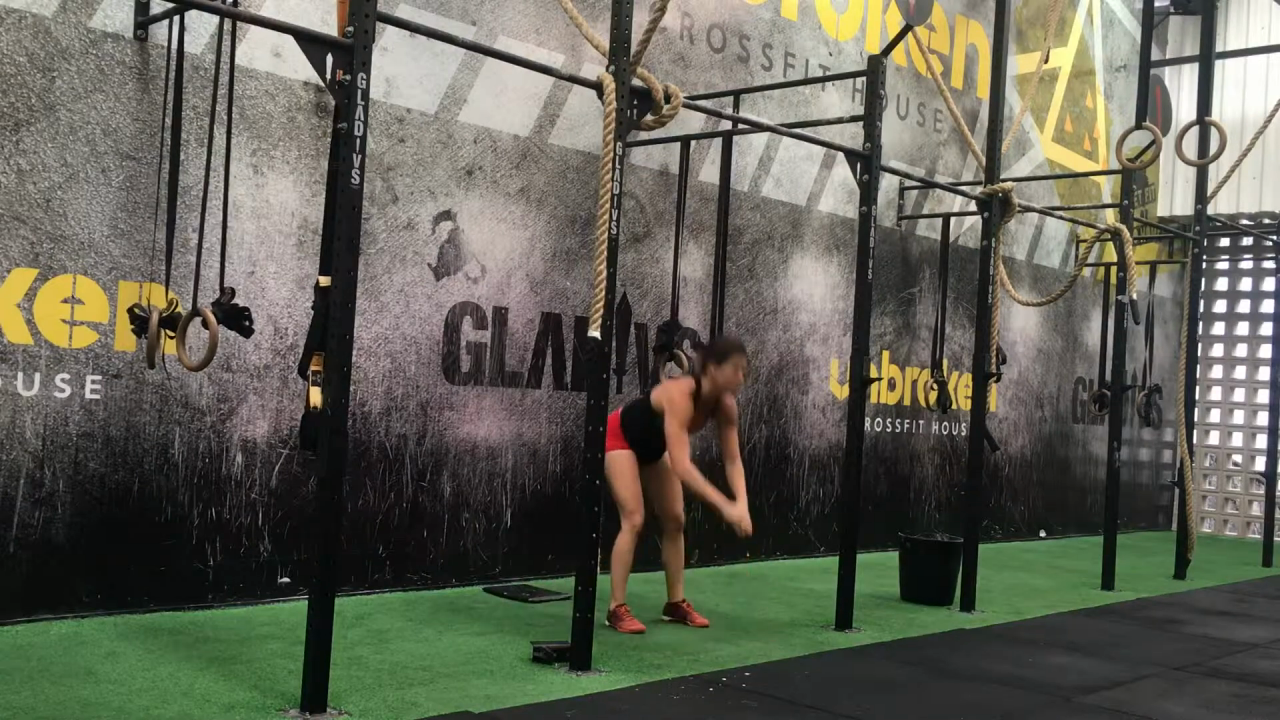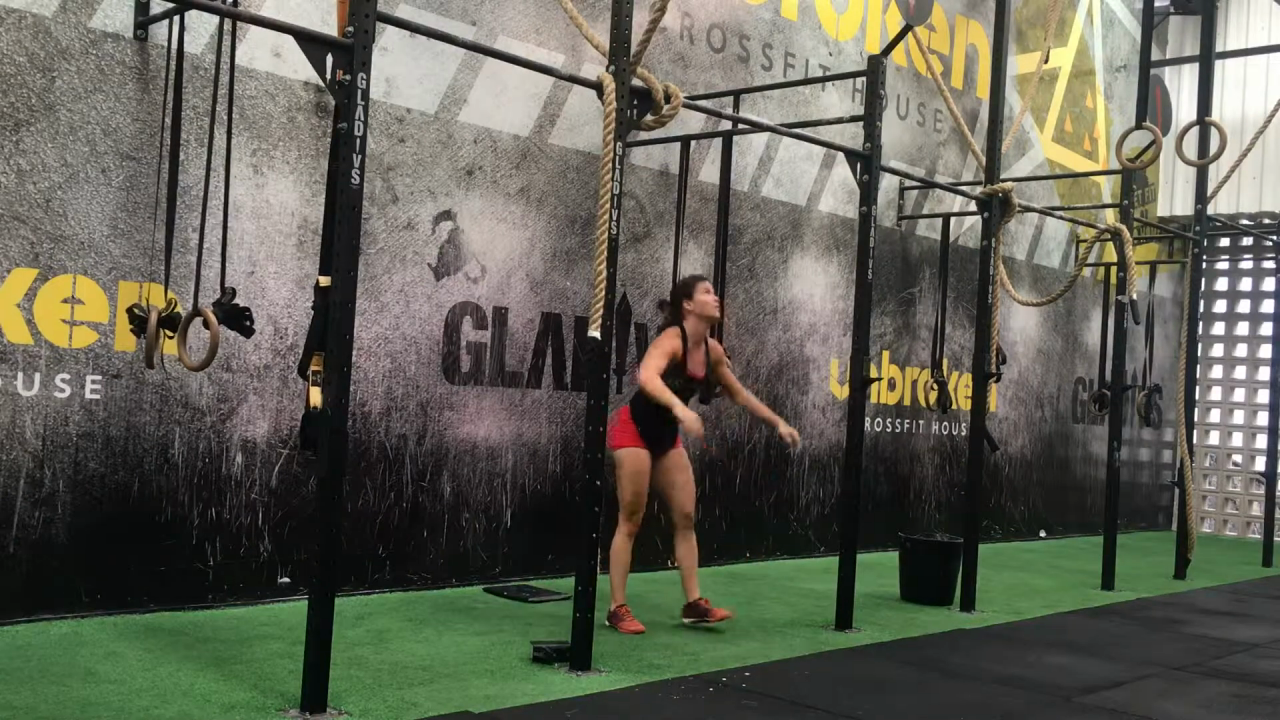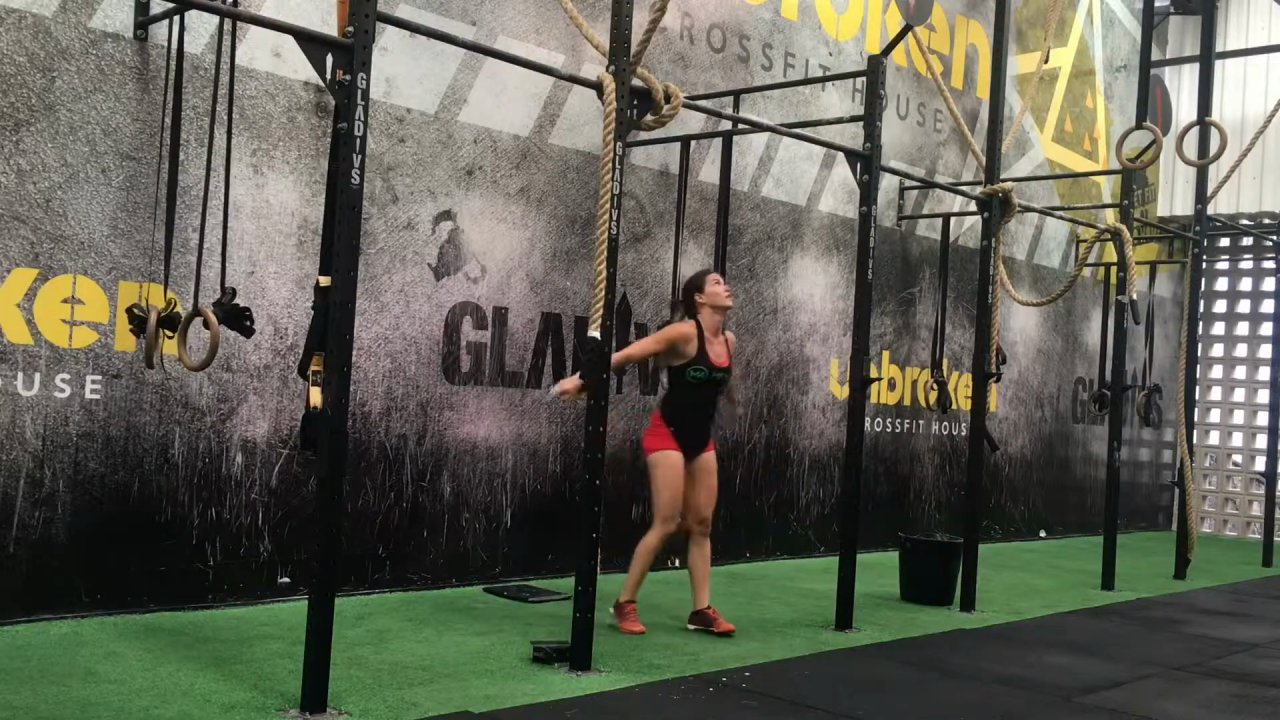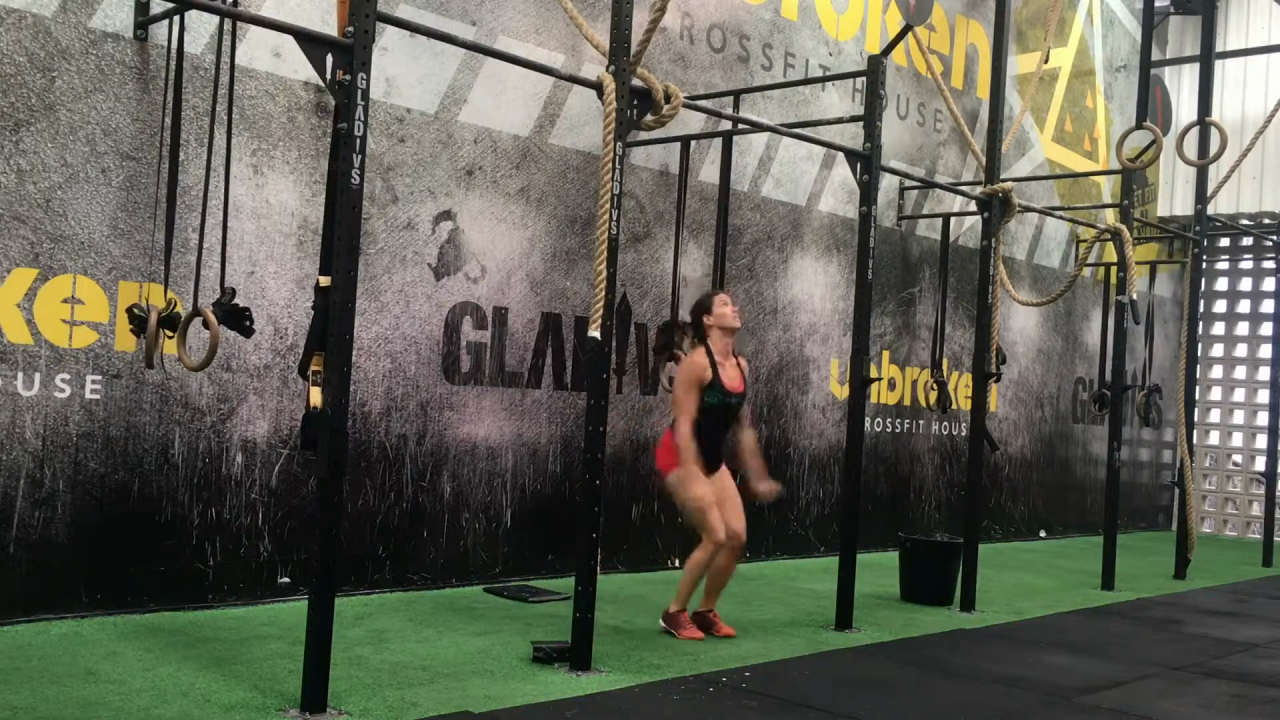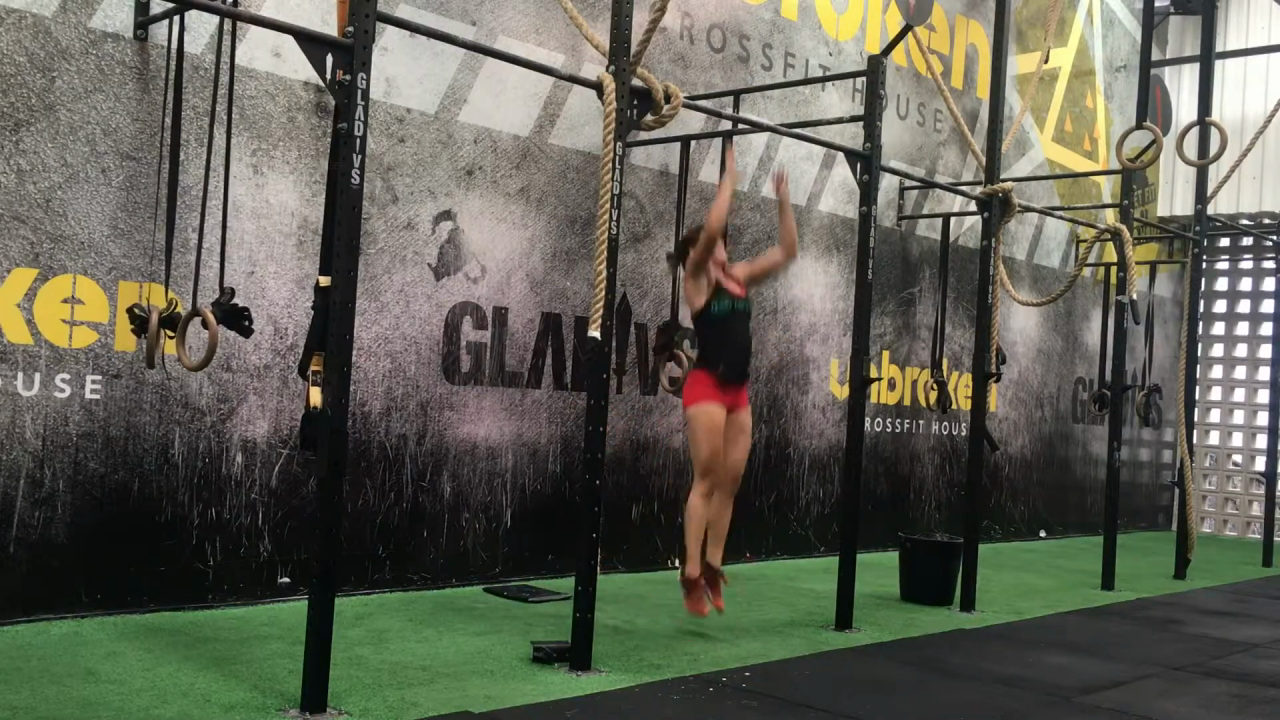
dt=0.3s
person 1, frame 1
left shoulder: (725, 405)
right shoulder: (680, 396)
left elbow: (733, 459)
right elbow: (682, 466)
left wrist: (742, 504)
right wrist: (724, 506)
left hip: (653, 448)
right hip: (621, 438)
left knee: (675, 521)
right knee: (634, 520)
left ankle: (676, 603)
right ankle: (616, 610)
person 1, frame 2
left shoulder: (713, 350)
right shoulder: (670, 340)
left elbow: (739, 393)
right elbow: (646, 377)
left wrist: (778, 423)
right wrist: (678, 407)
left hip: (666, 437)
right hip: (633, 431)
left knee: (686, 517)
right knee: (631, 520)
left ankle: (694, 602)
right ankle: (617, 608)
person 1, frame 3
left shoulder: (728, 340)
right shoulder: (683, 333)
right elbow: (625, 356)
left wrist: (730, 395)
right wrist: (579, 379)
left hip: (702, 441)
right hip: (667, 435)
left knee: (702, 525)
right knee: (667, 524)
left ankle: (702, 609)
right ankle: (624, 602)
person 1, frame 4
left shoulder: (739, 365)
right shoulder: (697, 361)
left elbow: (743, 427)
right elbow: (683, 424)
left wrist: (758, 475)
right wrist: (692, 477)
left hip: (711, 461)
right hip: (681, 455)
left knee: (737, 536)
right knee: (717, 537)
left ankle: (705, 611)
right ankle: (675, 612)
person 1, frame 5
left shoulder: (738, 276)
right shoulder: (698, 278)
left elbow: (786, 252)
right elbow: (713, 225)
left wrist: (785, 202)
right wrist: (729, 174)
left hip: (738, 391)
right hip: (706, 387)
left knee: (728, 485)
right knee: (707, 482)
left ankle: (712, 566)
right ankle: (692, 575)
